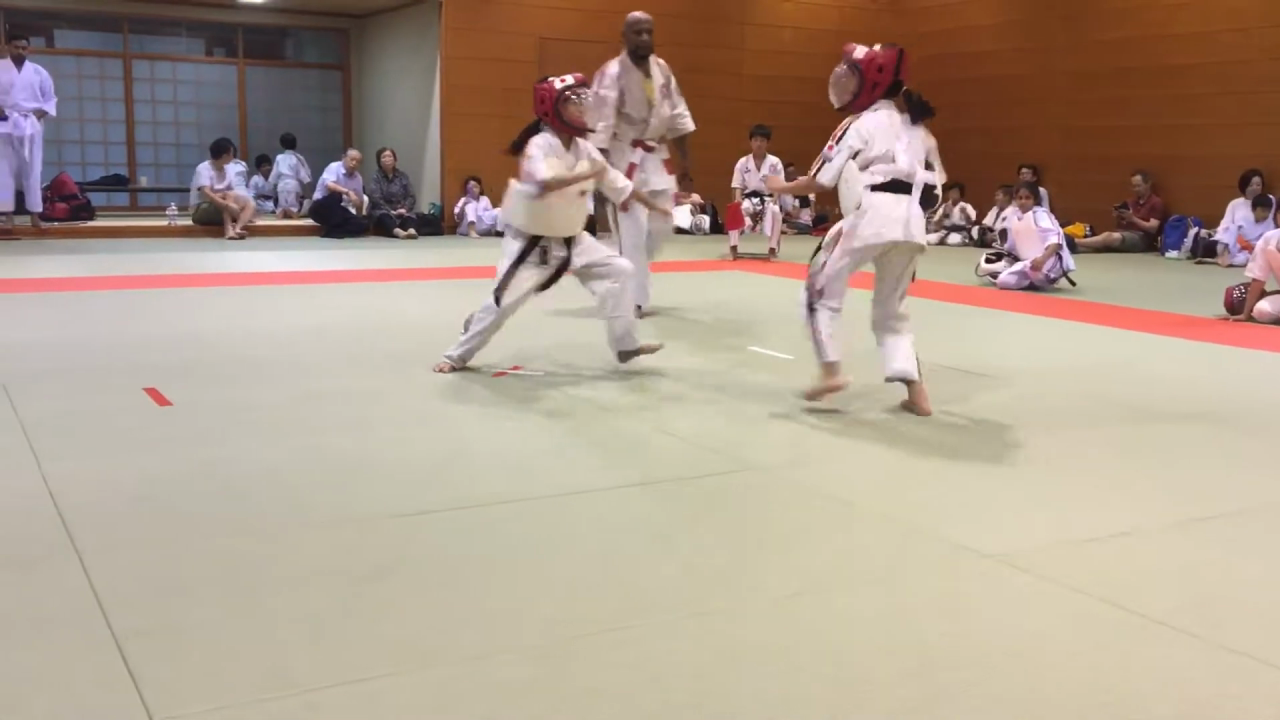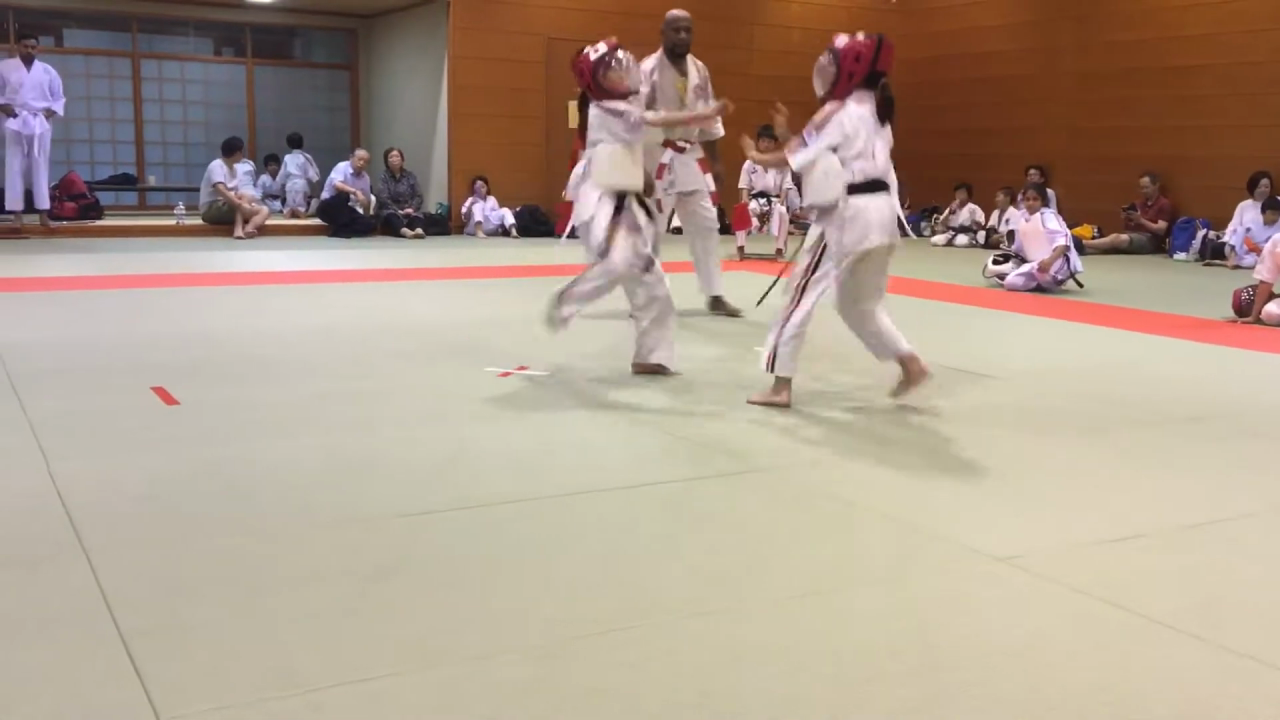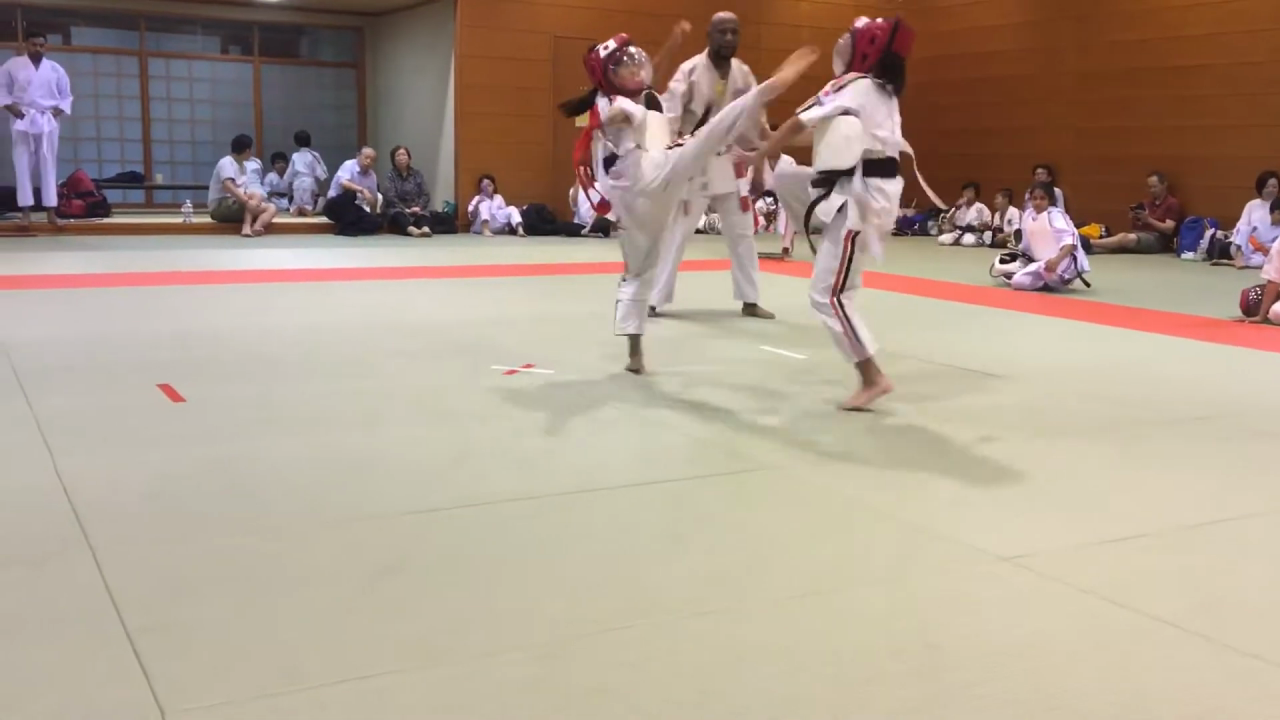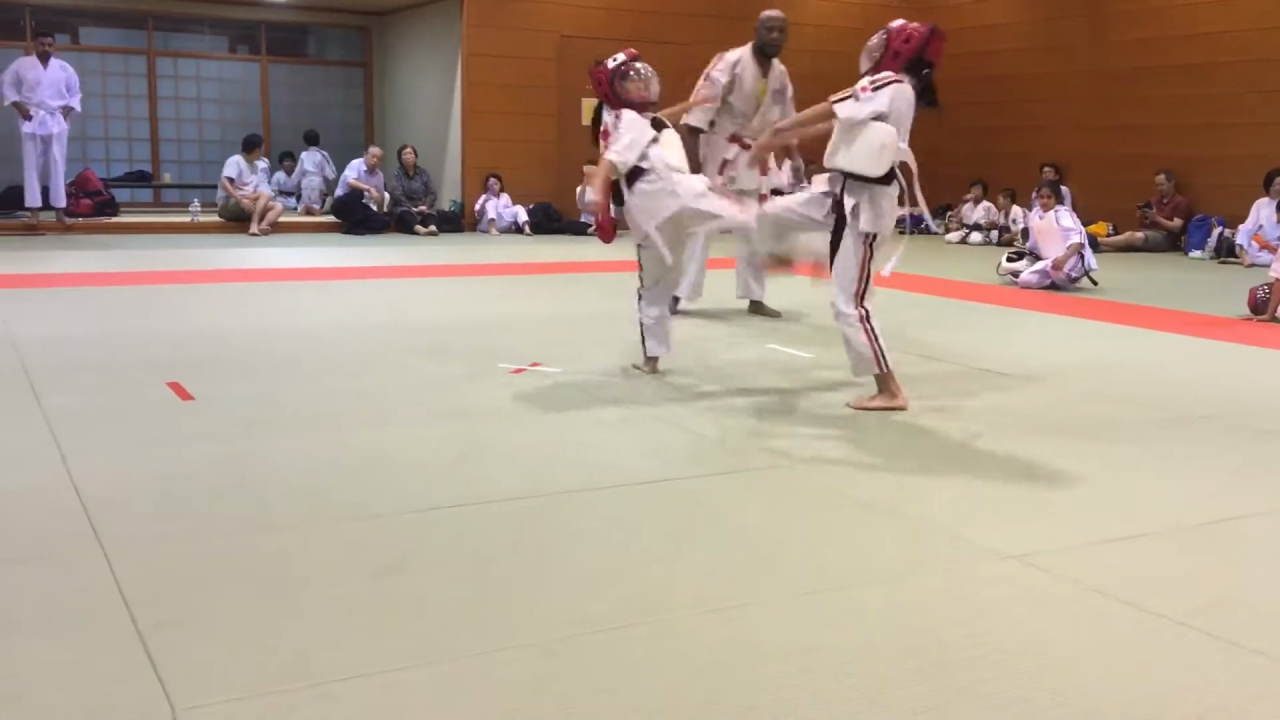
dt=0.2s
person 1, frame 1
left shoulder: (856, 125)
right shoulder: (913, 126)
left elbow: (820, 181)
right elbow: (935, 178)
left wrist: (784, 186)
left hip: (870, 217)
right hip: (910, 219)
left knee: (823, 292)
right knee: (890, 312)
left ankle: (831, 370)
right ankle: (917, 393)
person 1, frame 2
left shoulder: (837, 111)
right shoulder: (875, 113)
left elbow: (795, 163)
left wrist: (756, 156)
right wrist: (789, 148)
left hip: (853, 217)
right hip: (880, 214)
left knee: (800, 298)
right knee: (858, 306)
left ankle: (781, 386)
right ankle: (908, 362)
person 1, frame 3
left shoulder: (854, 85)
right shoulder: (879, 89)
left elbow: (803, 120)
left wrist: (767, 147)
left hip: (860, 196)
right hip: (849, 188)
left knee: (828, 293)
right knee: (784, 177)
left ankle: (873, 379)
person 1, frame 4
left shoulder: (896, 87)
right shoulder: (880, 88)
left elbow: (833, 112)
right elbow: (831, 112)
left wrist: (780, 131)
left hip: (867, 204)
right hip: (849, 194)
left knee: (848, 301)
left ankle: (889, 390)
person 2, frame 1
left shoulder: (584, 150)
right shoulder: (538, 146)
left elbow: (616, 183)
right elbow: (542, 181)
left wrist: (652, 204)
right wrist: (580, 176)
left hip: (570, 241)
right hip: (530, 244)
left knee: (617, 273)
right knee: (502, 302)
left ankle: (625, 345)
right ankle: (457, 354)
person 2, frame 2
left shoulder: (613, 110)
right shoulder: (605, 111)
right elbow: (656, 121)
right wrist: (706, 114)
left hip: (625, 205)
right hip: (599, 201)
left knee: (650, 281)
right knee: (616, 265)
left ankle: (649, 356)
right ankle: (565, 301)
person 2, frame 3
left shoulder: (624, 101)
right shoulder: (612, 104)
left elbow: (643, 79)
right elbow: (622, 113)
left wrist: (672, 42)
right wrist: (621, 120)
left hip: (628, 198)
right hip: (648, 177)
left knee: (638, 272)
right knee: (705, 139)
left ankle: (635, 349)
person 2, frame 4
left shoulder: (616, 120)
right shoulder: (628, 120)
left elbow: (653, 122)
right elbow: (612, 158)
left wrist: (686, 106)
right wrist: (597, 183)
left hip: (642, 212)
right hip: (671, 194)
left knee: (656, 288)
right knee: (737, 214)
left ankle: (650, 357)
person 3, frame 1
left shoulder: (662, 69)
right shoulder: (612, 74)
left elbow: (677, 117)
right elbow: (600, 128)
left wrist: (685, 160)
left hip: (658, 157)
right hip: (626, 159)
left knee: (661, 226)
right knee: (632, 231)
left ankle: (633, 284)
right ankle: (632, 298)
person 3, frame 2
left shoulder: (698, 70)
right shoulder: (648, 70)
left elbow: (710, 120)
left wrist: (716, 163)
left hip: (692, 158)
right hip: (657, 159)
left knee: (706, 225)
left ankle: (716, 296)
person 3, frame 3
left shoulder: (744, 75)
right shoulder: (690, 70)
left elbow: (755, 126)
right elbow: (668, 120)
left hip: (728, 164)
left knee: (742, 232)
right knee: (676, 232)
left ankle: (749, 300)
right ankle: (654, 298)
person 3, frame 4
left shoulder: (781, 75)
right shoulder: (729, 62)
left elbow: (785, 122)
right elbow: (700, 110)
left wrist: (796, 159)
right wrist: (692, 156)
left hip: (754, 159)
right hip: (719, 154)
left ankle: (754, 298)
right ankle: (680, 292)
person 4, frame 1
left shoulder: (39, 72)
left elbow: (50, 98)
left wrist: (41, 114)
left hip: (32, 124)
left knee: (32, 170)
left ankle: (35, 215)
person 4, frame 2
left shoulder: (48, 71)
left elbow: (59, 98)
left wrist: (50, 113)
left hip: (40, 123)
left knee: (40, 167)
left ankle: (43, 213)
right ankle: (17, 214)
person 4, frame 3
left shoulder: (55, 69)
left elbow: (66, 95)
left wrist: (58, 112)
left hip: (48, 121)
right hip: (23, 121)
left knee: (48, 165)
right knee: (23, 165)
left ankle: (51, 211)
right ankle: (26, 212)
person 4, frame 4
left shoulder: (64, 68)
right shoulder: (21, 65)
left elbow: (75, 92)
left wrist: (69, 109)
right wrist: (18, 105)
left hip: (57, 121)
right hip: (32, 121)
left knee: (57, 166)
right knee: (32, 166)
left ankle: (59, 210)
right ankle: (34, 211)
